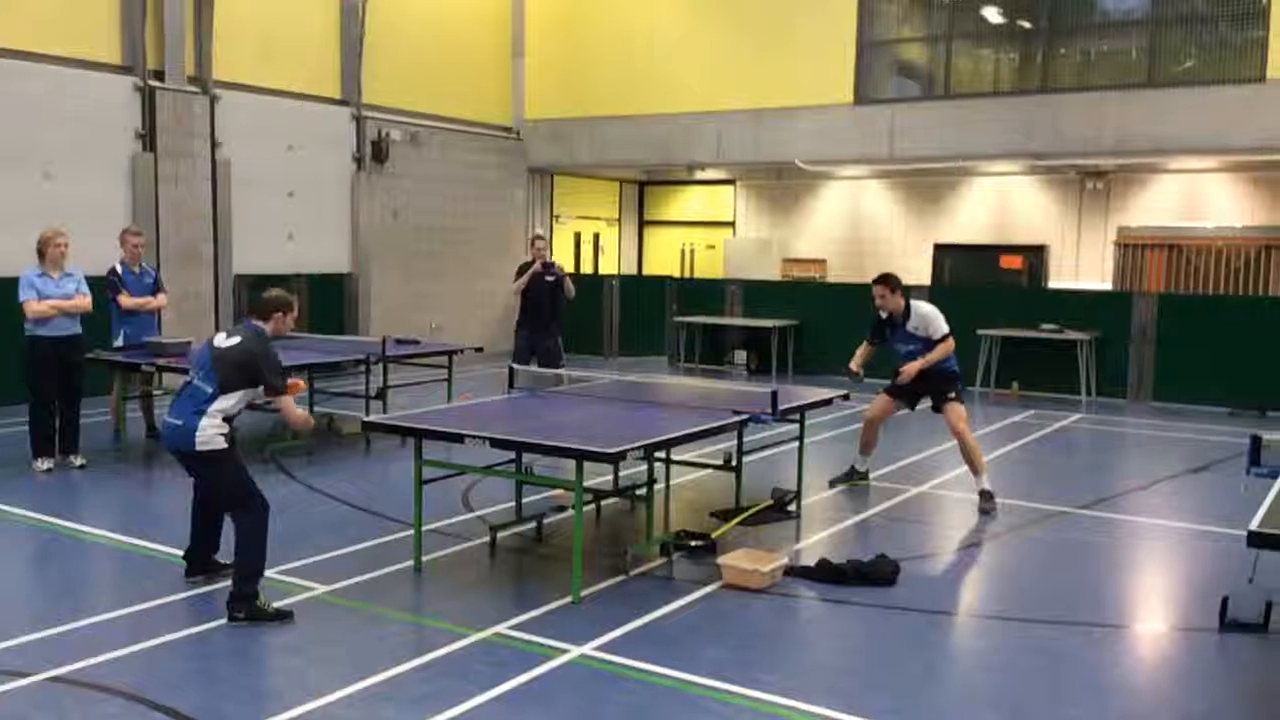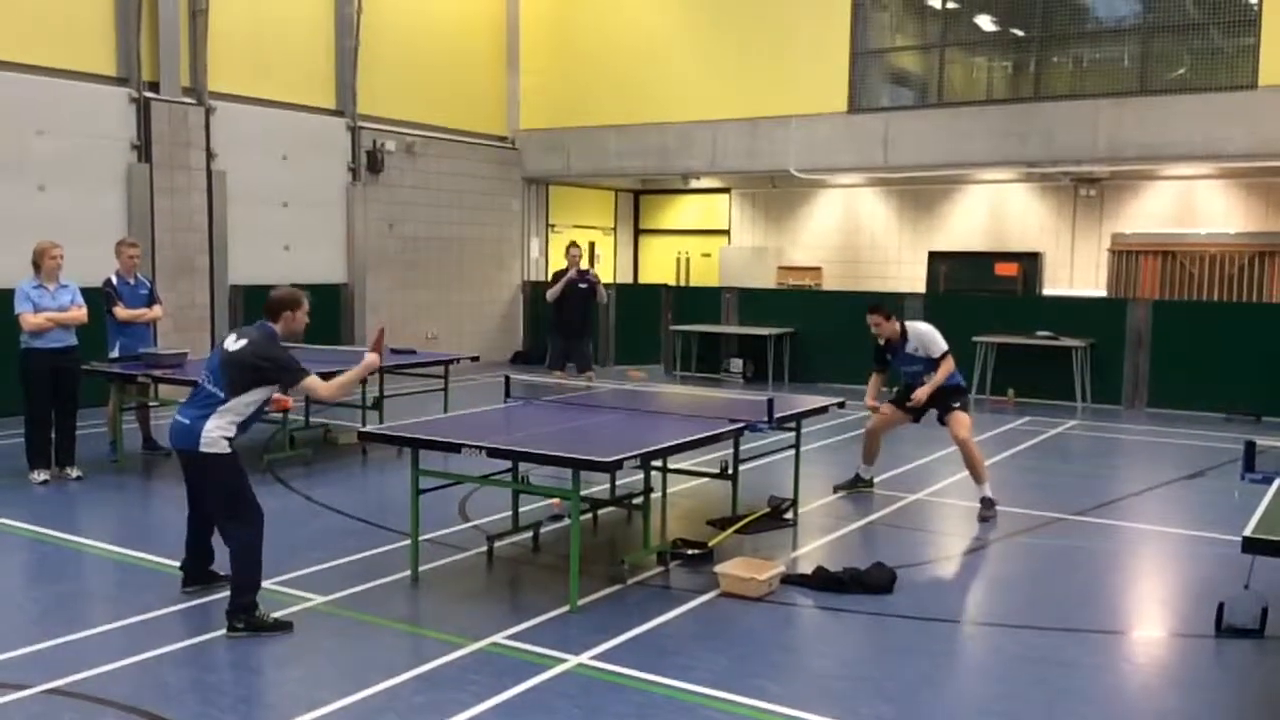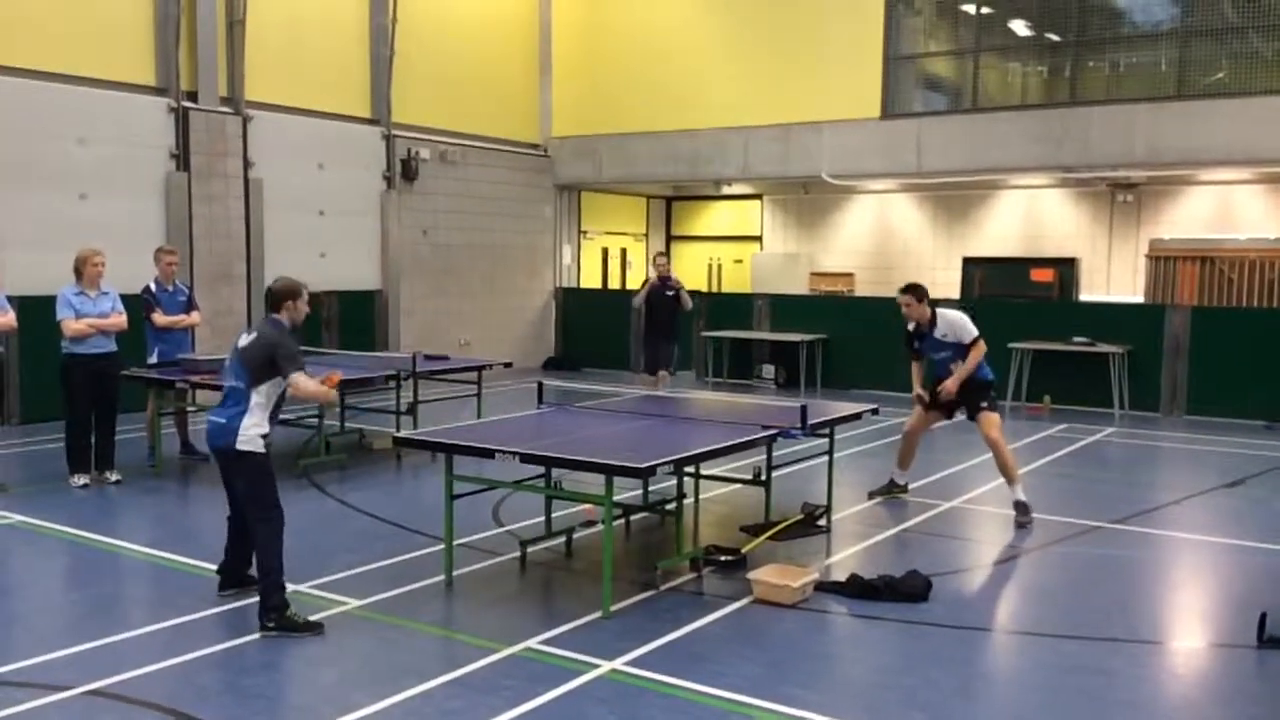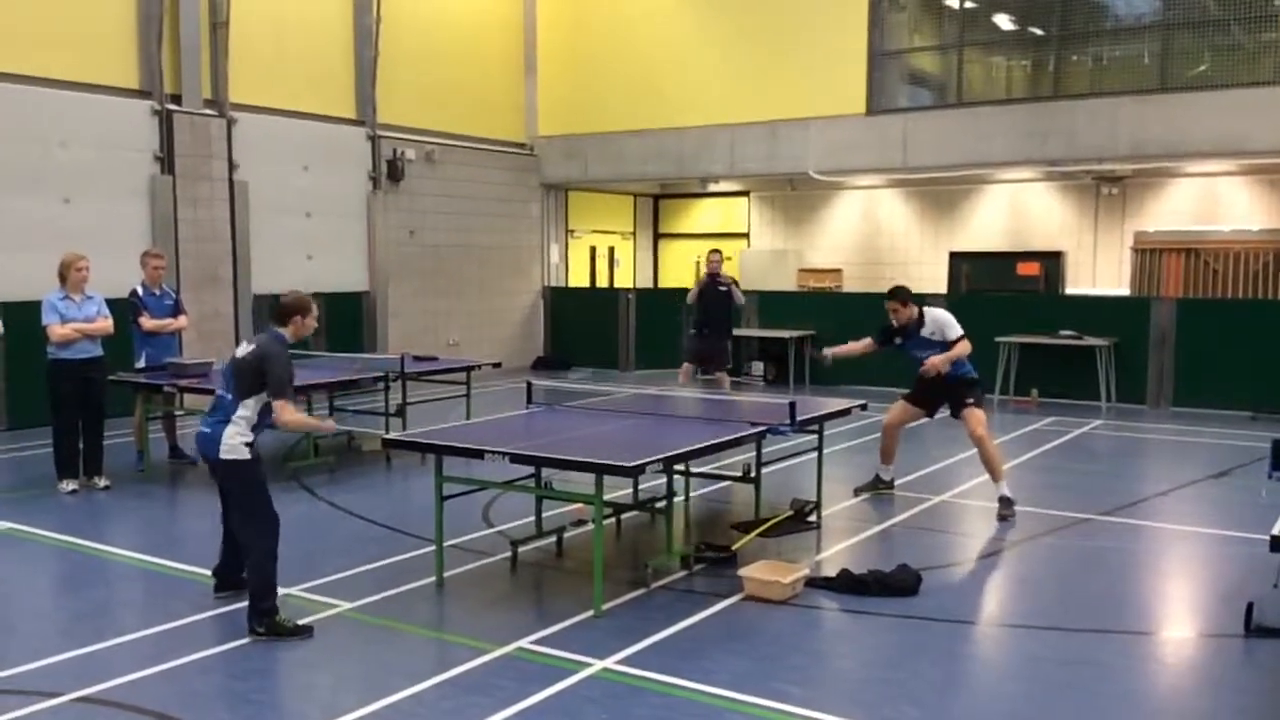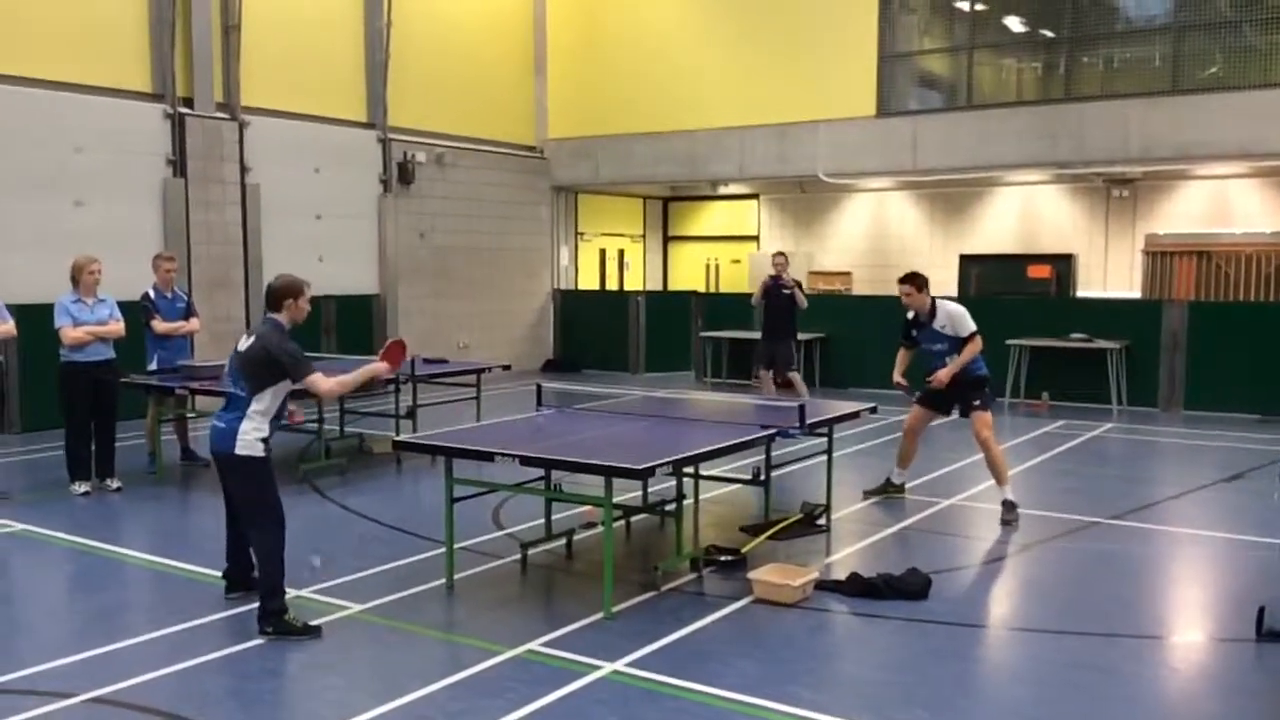
dt=1s
person 1, frame 1
left shoulder: (227, 336)
right shoulder: (260, 351)
right elbow: (292, 415)
left wrist: (270, 391)
right wrist: (310, 421)
left hip: (175, 427)
right hip: (201, 436)
left knee: (211, 491)
right knee: (251, 509)
left ankle: (200, 562)
right ankle: (244, 602)
person 1, frame 2
left shoulder: (241, 335)
right shoulder: (269, 352)
right elbow: (325, 392)
left wrist: (265, 397)
right wrist: (364, 367)
left hip: (185, 428)
right hip: (208, 440)
left knee: (203, 506)
right knee: (245, 519)
left ankle: (195, 573)
right ankle: (243, 615)
person 1, frame 3
left shoulder: (252, 336)
right shoulder: (280, 341)
right elbow: (306, 389)
left wrist: (283, 390)
right wrist: (329, 394)
left hip: (219, 430)
right hip: (243, 440)
left knee: (242, 510)
right knee: (266, 518)
left ankle: (232, 576)
right ankle: (273, 612)
person 1, frame 4
left shoulder: (258, 343)
right shoulder: (277, 355)
right elbow: (286, 418)
left wrist: (266, 416)
right wrist: (322, 425)
left hip: (213, 437)
right hip: (231, 446)
left knee: (239, 514)
right knee: (262, 524)
left ankle: (227, 578)
right ankle: (263, 617)
person 1, frame 5
left shoulder: (255, 335)
right shoulder: (277, 343)
right elbow: (327, 388)
left wrist: (280, 406)
right wrist: (370, 370)
left hip: (223, 436)
right hip: (244, 445)
left knee: (240, 514)
right knee: (267, 525)
left ankle: (238, 579)
right ankle: (273, 617)
person 2, frame 1
left shoulder: (76, 276)
right shoulder: (29, 278)
left elbow: (87, 305)
right elbow: (32, 311)
left wrist: (53, 303)
right wrist: (70, 306)
left hip: (72, 342)
right hip: (41, 344)
left knee: (71, 398)
right knee: (42, 400)
left ankle: (70, 451)
right ankle: (42, 455)
person 2, frame 2
left shoulder: (71, 287)
right shoulder: (25, 290)
left elbow: (82, 317)
right elbow: (28, 324)
left wrist: (49, 315)
right wrist: (66, 318)
left hip: (68, 354)
right hip: (36, 356)
left knee: (68, 410)
right knee: (38, 412)
left ankle: (67, 463)
right ankle: (39, 466)
person 2, frame 3
left shoulder: (111, 294)
right shoulder: (66, 295)
left elbow: (122, 324)
right elbow: (70, 330)
left wrist: (90, 321)
right wrist: (106, 325)
left hip: (108, 360)
right hip: (77, 362)
left knee: (107, 415)
right knee: (78, 417)
left ankle: (106, 467)
right ankle: (79, 470)
person 2, frame 4
left shoulder: (97, 299)
right shoulder: (51, 301)
left elbow: (108, 328)
right elbow: (56, 335)
left wrist: (76, 326)
right wrist: (92, 330)
left hip: (94, 365)
right hip: (63, 367)
left knee: (95, 420)
right knee: (66, 423)
left ankle: (94, 472)
right ankle: (67, 476)
person 2, frame 5
left shoulder: (108, 302)
right shoulder: (64, 304)
left elbow: (120, 331)
right elbow: (69, 338)
left wrist: (88, 329)
right wrist: (104, 332)
left hip: (106, 367)
right hip: (76, 370)
left knee: (106, 422)
right knee: (78, 424)
left ankle: (107, 475)
right ankle: (79, 478)
person 3, frame 1
left shoulder: (925, 312)
right shoulder: (883, 319)
left elbow: (948, 345)
right elbow: (869, 345)
left wrist: (919, 364)
right wrist: (856, 362)
left hip: (942, 373)
right hip: (910, 373)
left knee: (959, 428)
right knee: (871, 417)
left ankle: (985, 490)
right ankle: (859, 469)
person 3, frame 2
left shoulder: (923, 332)
right shoulder: (883, 345)
left elbow: (949, 364)
right elbow: (879, 374)
left wrist: (928, 389)
right wrist: (870, 398)
left hip: (947, 388)
right hip: (914, 390)
left knee: (962, 437)
right knee: (873, 428)
left ankle: (986, 498)
right ankle: (864, 477)
person 3, frame 3
left shoulder: (953, 319)
right shoulder: (913, 332)
left elbow: (980, 348)
right elbow: (917, 361)
left wrist: (956, 380)
right wrist: (917, 387)
left hip: (976, 382)
right hip: (943, 384)
left knee: (993, 437)
right knee: (910, 430)
left ankle: (1020, 501)
right ankle: (898, 482)
person 3, frame 4
left shoulder: (939, 317)
right shoulder: (895, 329)
left elbow: (965, 347)
right elbow: (865, 345)
left wrist: (942, 358)
right wrist: (831, 352)
left hip: (961, 381)
right hip: (930, 382)
left knee: (978, 433)
right knee: (890, 423)
left ankle: (1004, 496)
right ankle: (884, 478)
person 3, frame 5
left shoulder: (953, 311)
right shoulder: (911, 320)
left elbow: (976, 343)
right elbow: (907, 348)
left wrist: (950, 370)
right wrist: (897, 373)
left hip: (970, 378)
right hip: (938, 379)
left knee: (984, 436)
right knee: (910, 428)
left ankle: (1008, 500)
right ankle: (896, 483)
person 4, frame 1
left shoulder: (151, 273)
right shoulder: (115, 273)
left elbow: (162, 302)
right elbow: (124, 303)
left wrist: (135, 302)
right wrist: (148, 300)
left hip: (149, 339)
right hip: (125, 340)
left knee: (147, 386)
right knee: (120, 387)
left ankle: (151, 427)
right ankle: (118, 431)
person 4, frame 2
left shoulder: (147, 284)
right shoulder: (110, 284)
left elbow: (158, 313)
right elbow: (120, 314)
left wrist: (131, 314)
right wrist: (144, 311)
left hip: (145, 350)
right hip: (121, 351)
left knee: (143, 397)
right knee: (117, 398)
left ankle: (148, 440)
right ankle: (114, 444)
person 4, frame 3
left shoulder: (185, 290)
right shoulder: (149, 291)
left elbow: (196, 319)
right elbow: (158, 321)
left wrist: (170, 321)
right wrist: (182, 317)
left hip: (183, 356)
right hip: (160, 357)
left knee: (181, 402)
right knee: (156, 403)
left ankle: (185, 445)
right ankle: (152, 449)
person 4, frame 4
left shoulder: (172, 294)
right shoulder: (137, 295)
left elbow: (183, 323)
right elbow: (146, 325)
left wrist: (157, 325)
right wrist: (169, 322)
left hip: (171, 359)
right hip: (147, 361)
left knee: (169, 406)
right knee: (143, 408)
left ankle: (174, 449)
right ankle: (141, 454)
person 4, frame 5
left shoulder: (184, 297)
right shoulder: (148, 298)
left elbow: (195, 326)
right elbow: (158, 328)
left wrist: (169, 328)
right wrist: (181, 324)
left hip: (183, 362)
right hip: (159, 364)
left knee: (180, 409)
right knee: (156, 410)
left ankle: (186, 451)
right ankle: (153, 456)
